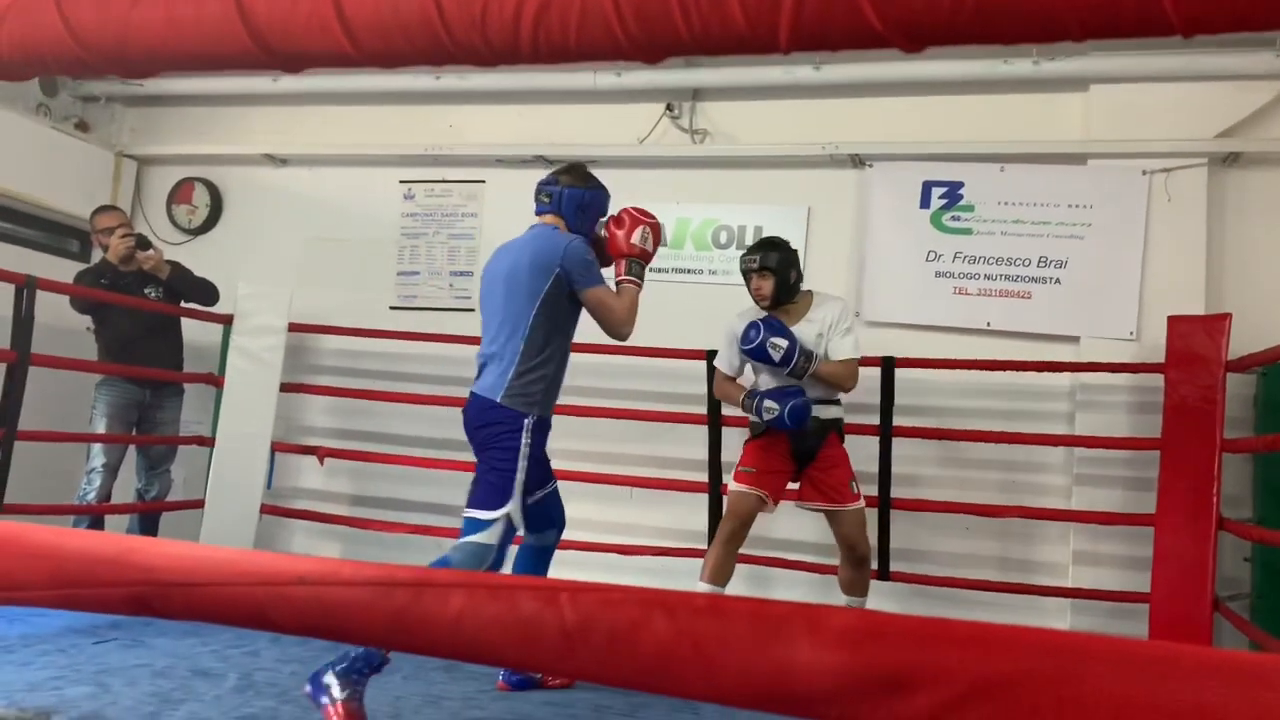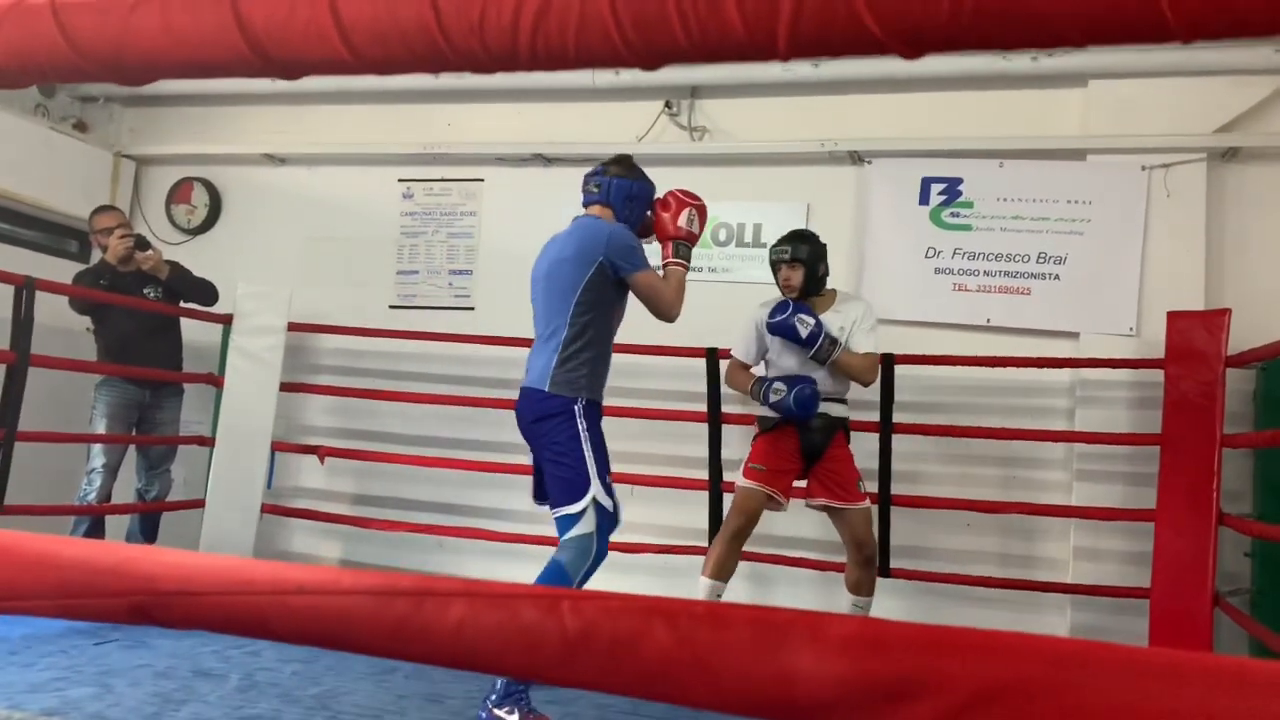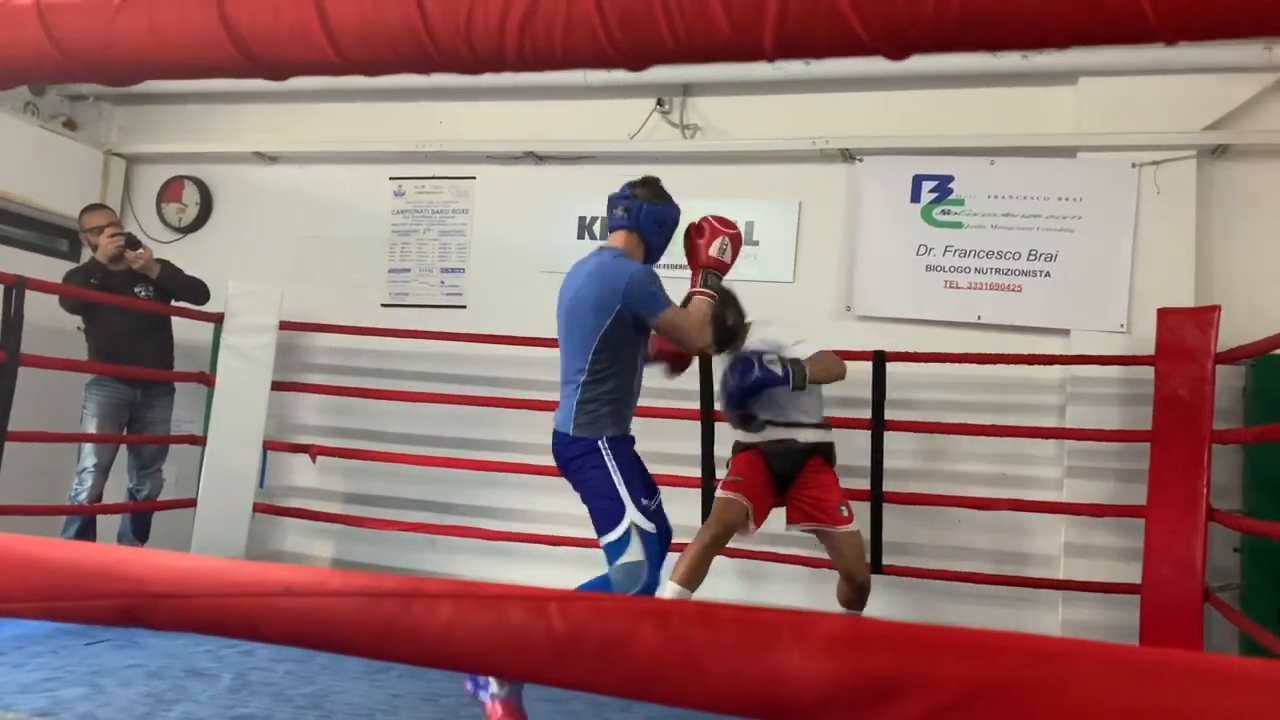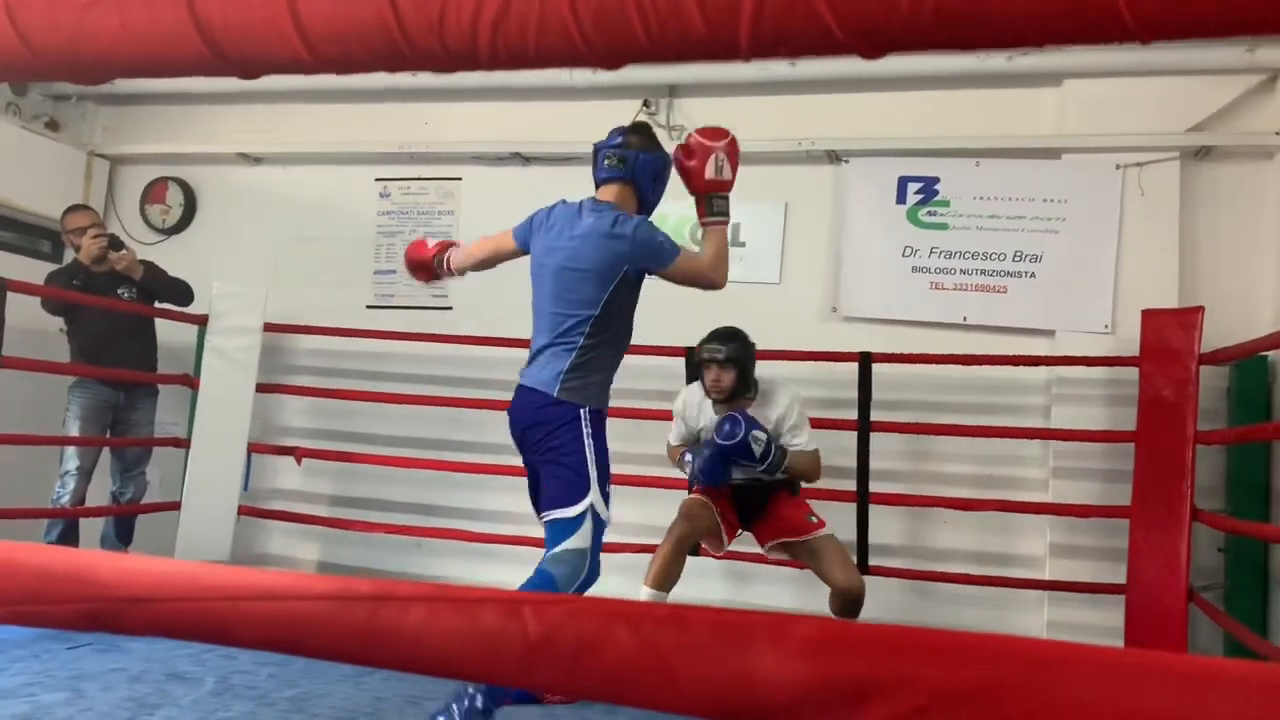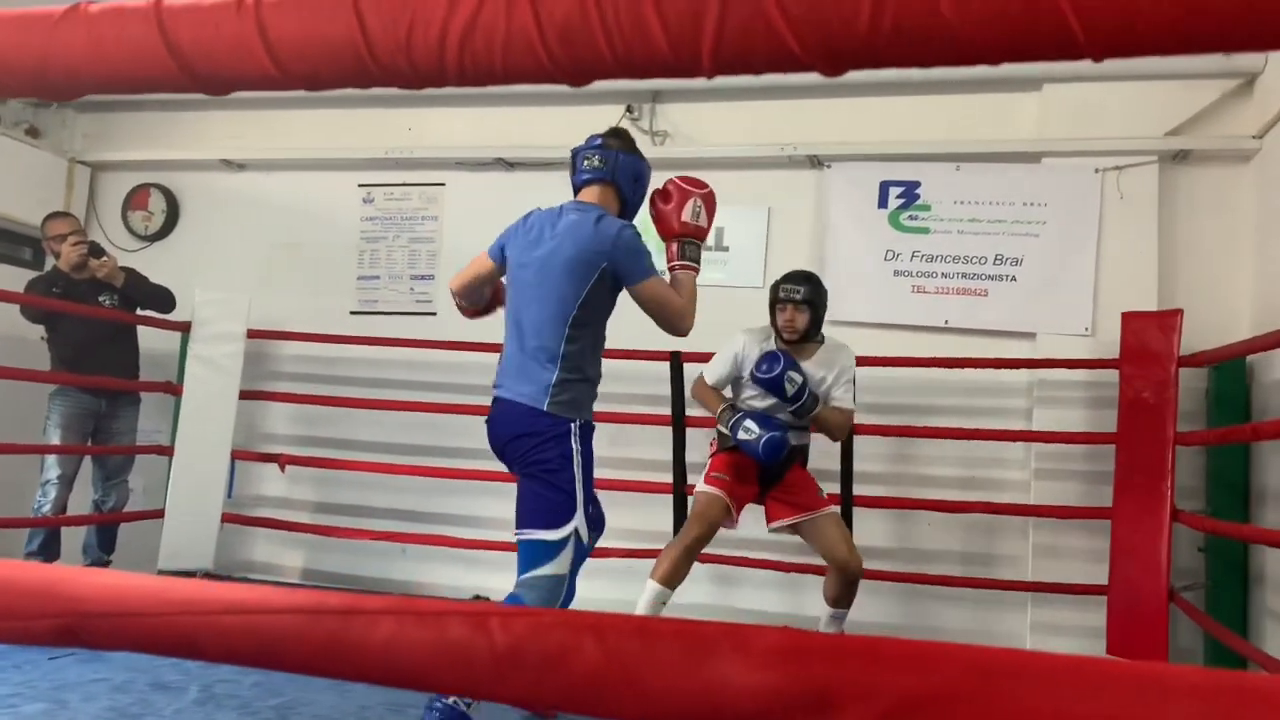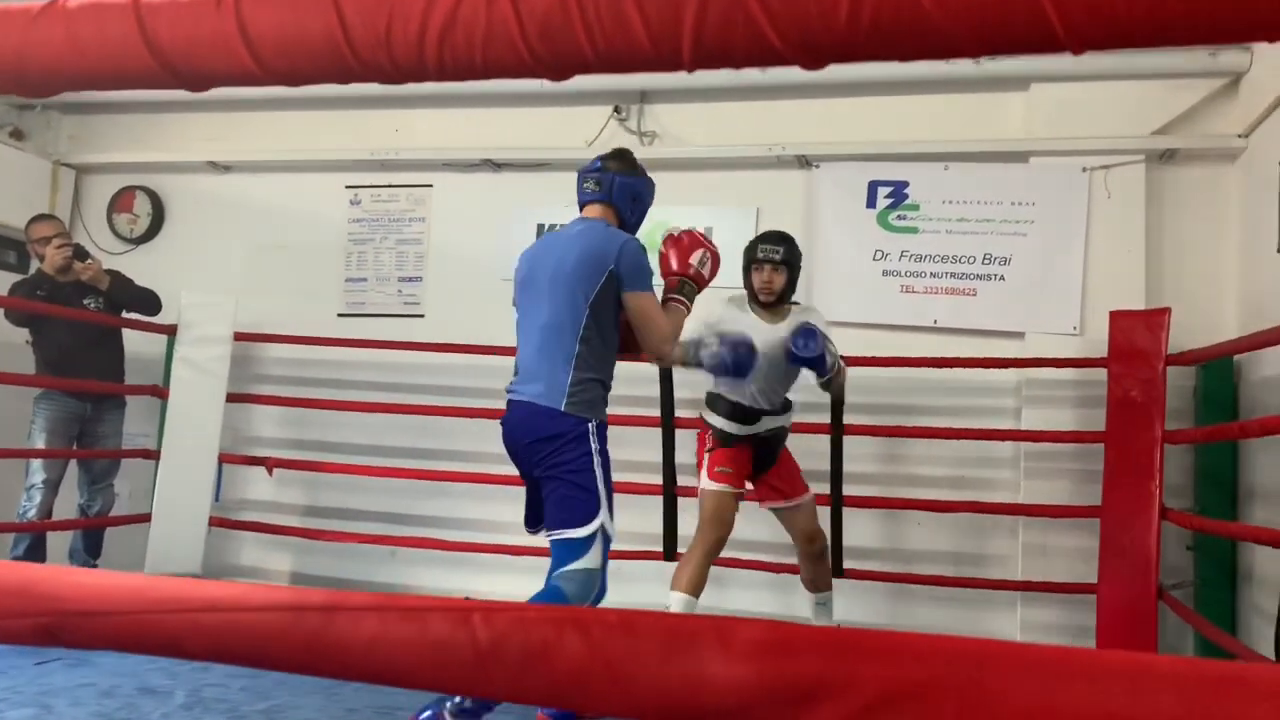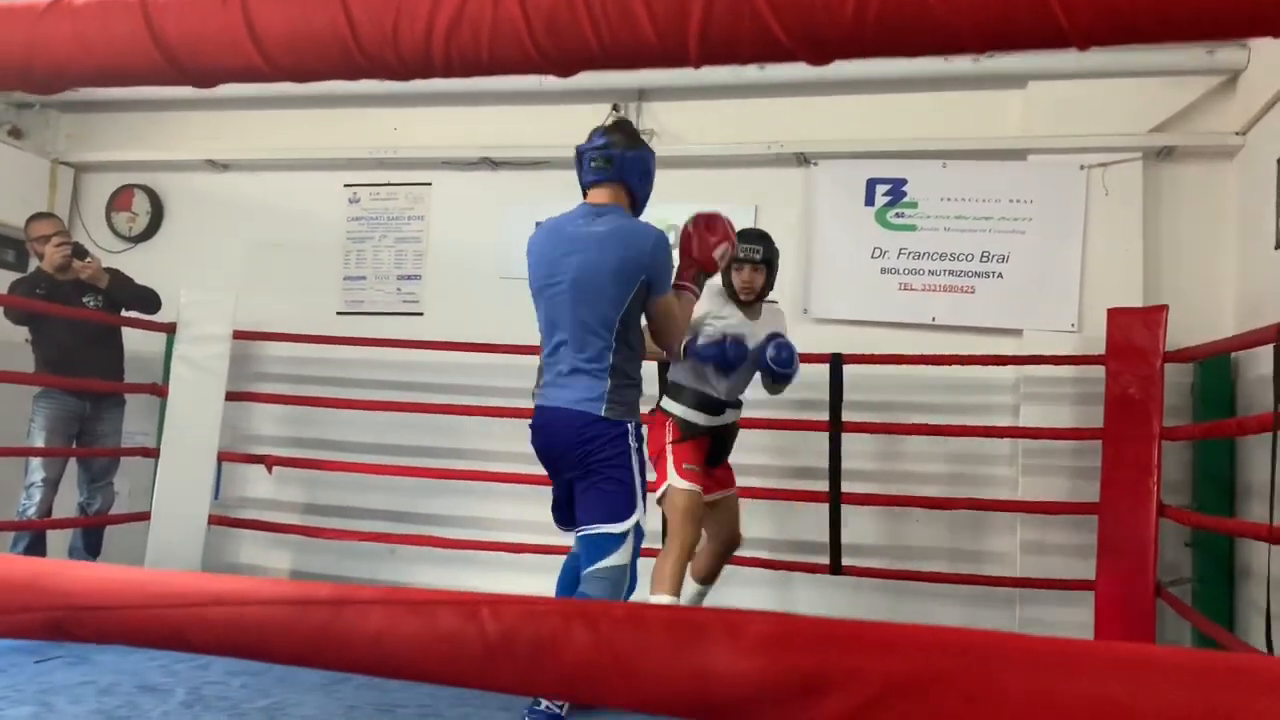
dt=0.3s
person 1, frame 1
left shoulder: (509, 253)
right shoulder: (569, 247)
right elbow: (620, 326)
right wrist: (632, 265)
left hip: (493, 406)
right hip: (513, 414)
left knee: (546, 525)
right knee: (479, 553)
left ankle: (522, 660)
right ankle: (343, 675)
person 1, frame 2
left shoulder: (559, 244)
right shoulder: (610, 236)
right elbow: (667, 308)
left wrist: (651, 243)
right wrist: (678, 248)
left hip: (543, 399)
right hip: (564, 405)
left knee: (598, 518)
right knee: (584, 544)
person 1, frame 3
left shoulder: (582, 272)
right shoulder: (630, 275)
right elbow: (696, 339)
left wrist: (653, 348)
right wrist: (709, 277)
left hip: (588, 433)
right hip: (594, 439)
left knee: (652, 539)
right knee: (633, 572)
person 1, frame 4
left shoulder: (549, 220)
right shoulder: (631, 234)
left elbow: (477, 256)
right elbow: (712, 274)
left wrist: (443, 259)
right wrist: (716, 203)
left hip: (533, 402)
right hip: (569, 411)
left knee: (572, 546)
right knee: (572, 562)
person 1, frame 5
left shoulder: (528, 226)
right shoulder: (615, 235)
left elbow: (462, 289)
right elbow: (679, 321)
left wrist: (496, 301)
right wrist: (686, 247)
left hip: (509, 411)
right hip: (552, 422)
left knee: (582, 528)
right knee: (543, 584)
person 1, frame 6
left shoulder: (536, 251)
right shoulder: (620, 246)
right elbow: (660, 345)
right wrist: (682, 291)
left hip: (522, 417)
right hip: (569, 423)
left knee: (579, 559)
right knee: (576, 581)
person 1, frame 7
left shoulder: (543, 239)
right shoulder: (645, 241)
right elbow: (670, 336)
right wrist: (696, 277)
left hip: (549, 419)
right hip: (603, 424)
left knee: (589, 545)
right knee: (611, 573)
person 2, frame 1
left shoulder: (833, 310)
right shoulder: (747, 325)
left elbow: (847, 379)
right elbow: (721, 383)
left wrist: (796, 358)
right wrist: (754, 402)
left hip: (823, 433)
right hip: (771, 432)
left knee: (856, 546)
right knee: (733, 524)
person 2, frame 2
left shoulder: (855, 310)
right shoulder: (768, 315)
left elbow: (868, 374)
right elbow: (734, 373)
left wrist: (819, 341)
right wrist: (764, 390)
left hip: (830, 432)
right hip: (779, 427)
left knee: (863, 546)
right knee: (739, 520)
person 2, frame 3
left shoulder: (771, 337)
right shoulder: (725, 357)
left elbow: (835, 368)
left wrist: (783, 371)
right wrist: (736, 408)
left hip: (808, 457)
right hip: (756, 453)
left knee: (856, 574)
right knee: (716, 530)
person 2, frame 4
left shoulder: (781, 401)
right shoulder: (690, 399)
left elbow: (812, 469)
right elbow: (676, 448)
left wrist: (770, 454)
right wrist: (693, 461)
left hip: (776, 492)
right hip: (722, 489)
left knee: (850, 586)
right knee: (685, 526)
person 2, frame 5
left shoulder: (839, 357)
right shoulder: (749, 343)
left elbow: (840, 428)
right elbow: (700, 386)
left wrist: (801, 396)
right wrist: (734, 419)
left hip: (787, 460)
right hip: (737, 450)
left knee: (846, 562)
right knee: (698, 527)
left ankle: (831, 633)
person 2, frame 6
left shoulder: (808, 320)
right shoulder: (731, 313)
left elbow: (837, 384)
left wrist: (824, 361)
left hip: (769, 438)
right hip: (725, 435)
left knee: (813, 539)
right knee: (713, 533)
left ankle: (824, 626)
person 2, frame 7
left shoulder: (771, 318)
right shoulder: (705, 304)
left elbow: (774, 386)
left wrist: (779, 369)
right wrist: (694, 349)
left hip: (716, 434)
right hip: (678, 426)
left knee: (727, 538)
right knee: (684, 532)
left ankle: (689, 611)
person 3, frame 1
left shoulder: (167, 270)
right shoulder: (93, 277)
left elbow: (210, 296)
right elbow: (80, 304)
left wrist: (164, 273)
right wrist: (110, 261)
left hip: (165, 390)
right hip: (117, 386)
left knee: (156, 482)
right knee: (99, 474)
person 3, frame 2
left shoulder: (166, 270)
right shoulder: (92, 278)
left elbow: (209, 295)
right elbow: (79, 304)
left wrist: (164, 272)
right wrist: (109, 262)
left hip: (165, 390)
right hip: (117, 387)
left knee: (156, 481)
right knee: (100, 474)
person 3, frame 3
left shoulder: (157, 268)
right shoulder: (83, 276)
left elbow: (200, 294)
right elbow: (69, 303)
left wrist: (155, 271)
right wrist: (100, 260)
left hip: (156, 389)
right hip: (108, 386)
left knee: (147, 480)
right knee: (91, 473)
left ankle: (131, 552)
person 3, frame 4
left shoulder: (141, 270)
right shoulder: (65, 278)
left elbow: (184, 295)
right elbow: (51, 305)
left wrist: (138, 273)
right wrist: (83, 262)
left hip: (139, 391)
right hip: (91, 389)
left knee: (131, 483)
right knee: (74, 476)
left ankle: (114, 555)
person 3, frame 5
left shoulder: (122, 277)
right shoulder: (45, 285)
left elbow: (166, 302)
right elbow: (31, 312)
left wrist: (120, 280)
right wrist: (63, 269)
left hip: (121, 400)
right hip: (71, 396)
left knee: (113, 492)
right knee: (54, 485)
left ankle: (97, 564)
right ankle: (37, 566)
person 3, frame 6
left shoulder: (107, 279)
right shoulder: (30, 288)
left elbow: (152, 305)
left wrist: (105, 282)
right wrist: (47, 272)
left hip: (107, 403)
right hip: (56, 401)
left knee: (99, 496)
right knee: (40, 491)
left ankle: (84, 568)
person 3, frame 7
left shoulder: (106, 277)
right shoulder: (29, 287)
left elbow: (151, 303)
left wrist: (104, 282)
right wrist: (46, 270)
left hip: (106, 402)
right hip: (56, 399)
left knee: (98, 494)
right knee: (39, 488)
left ankle: (83, 566)
